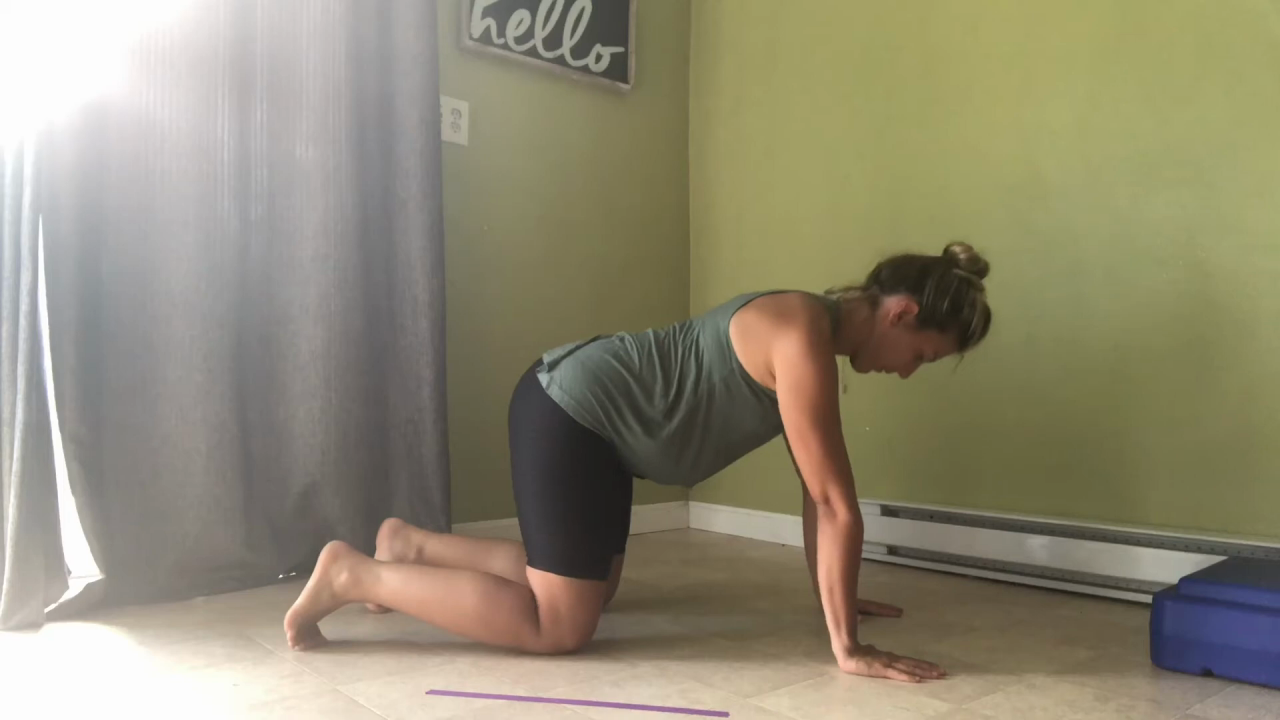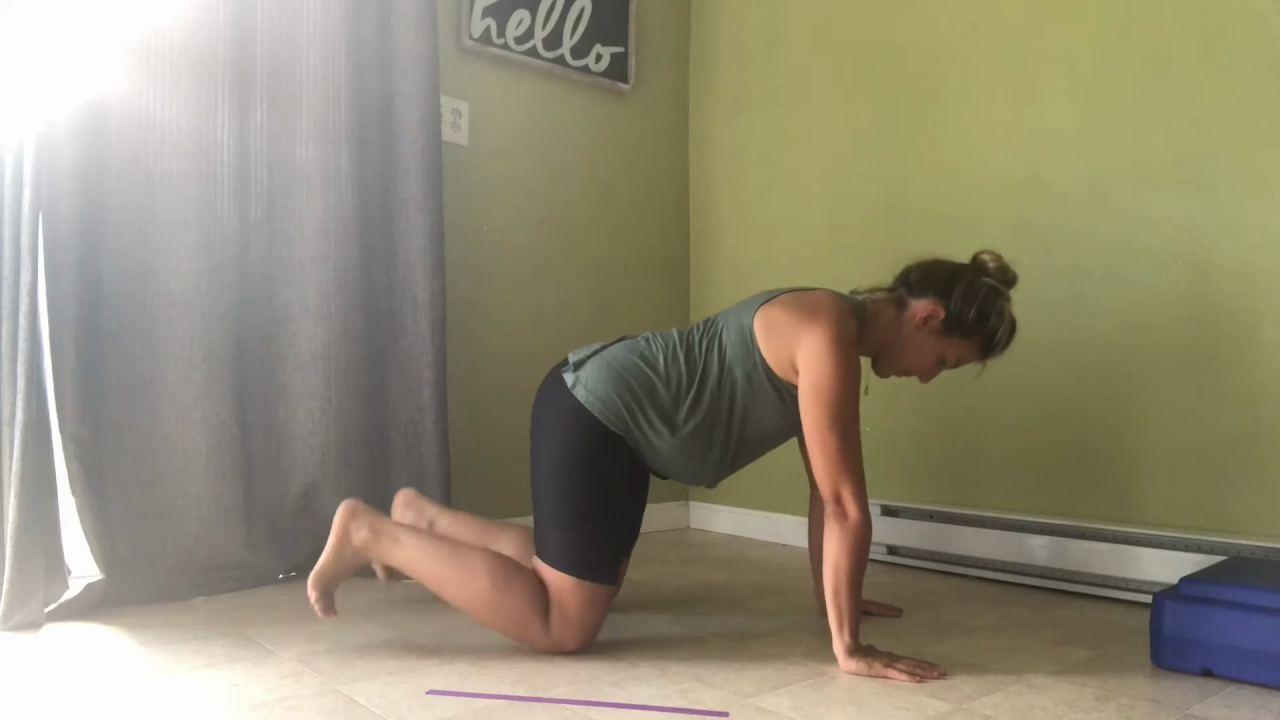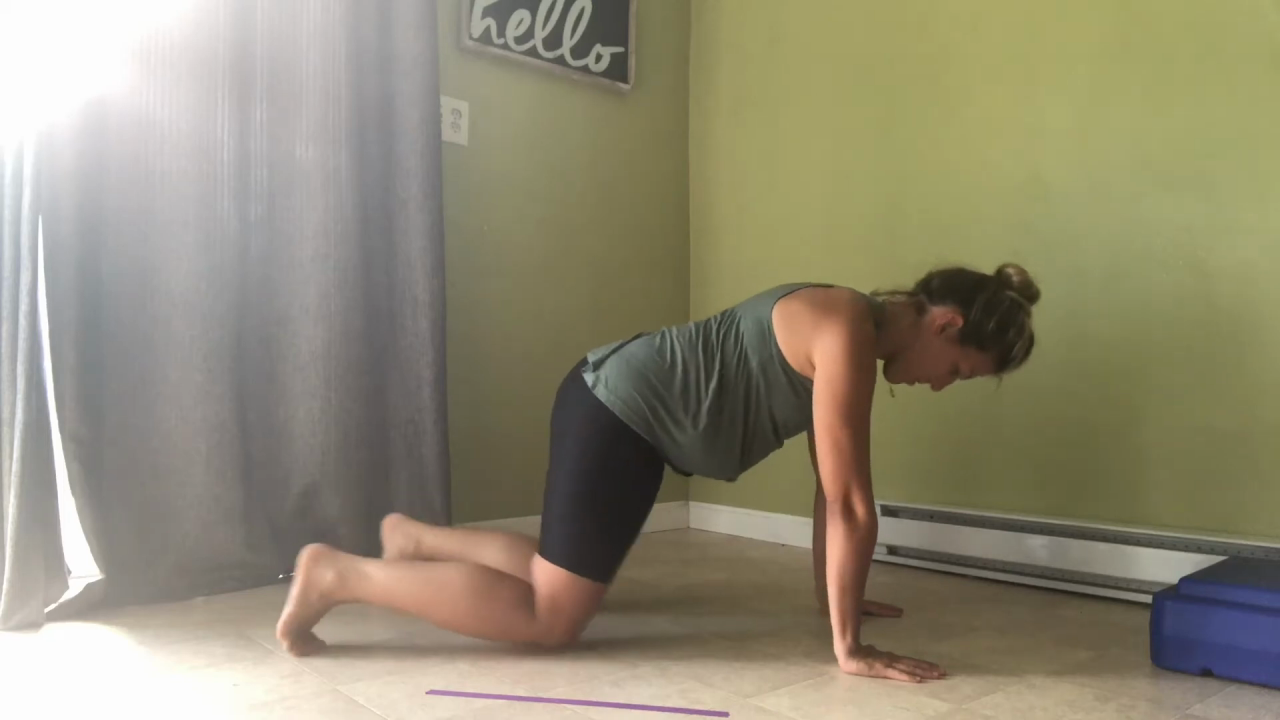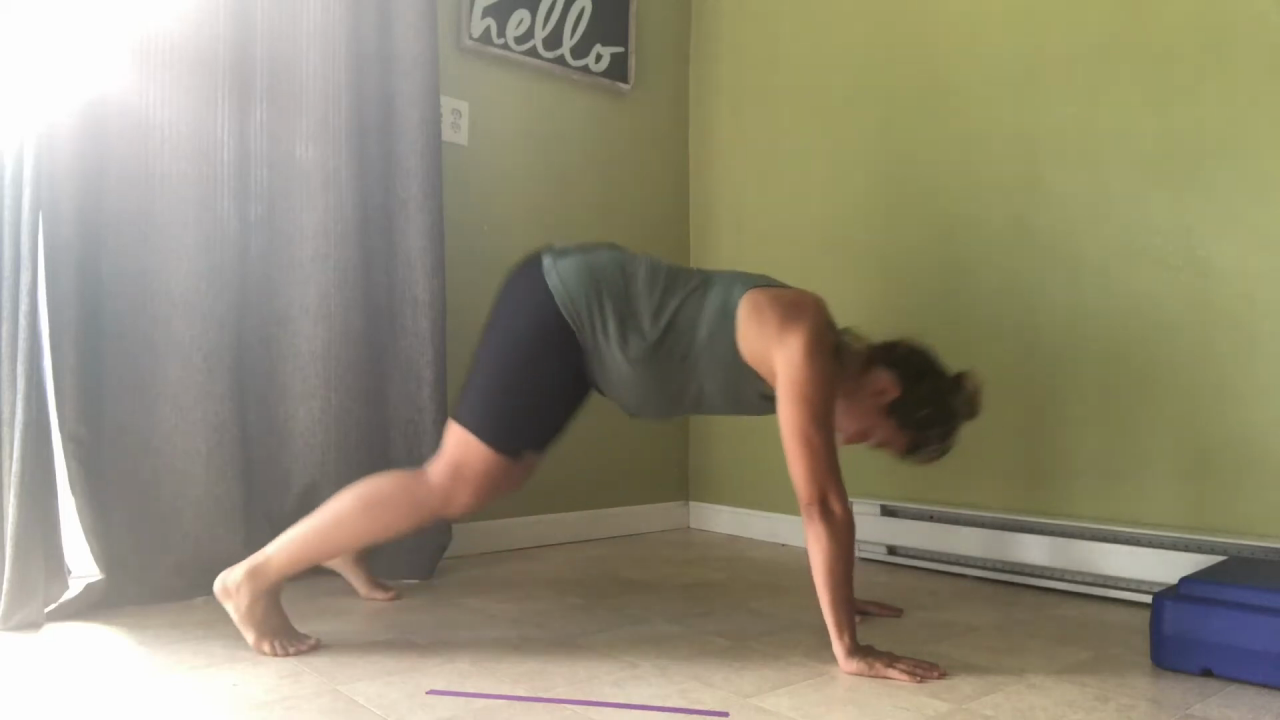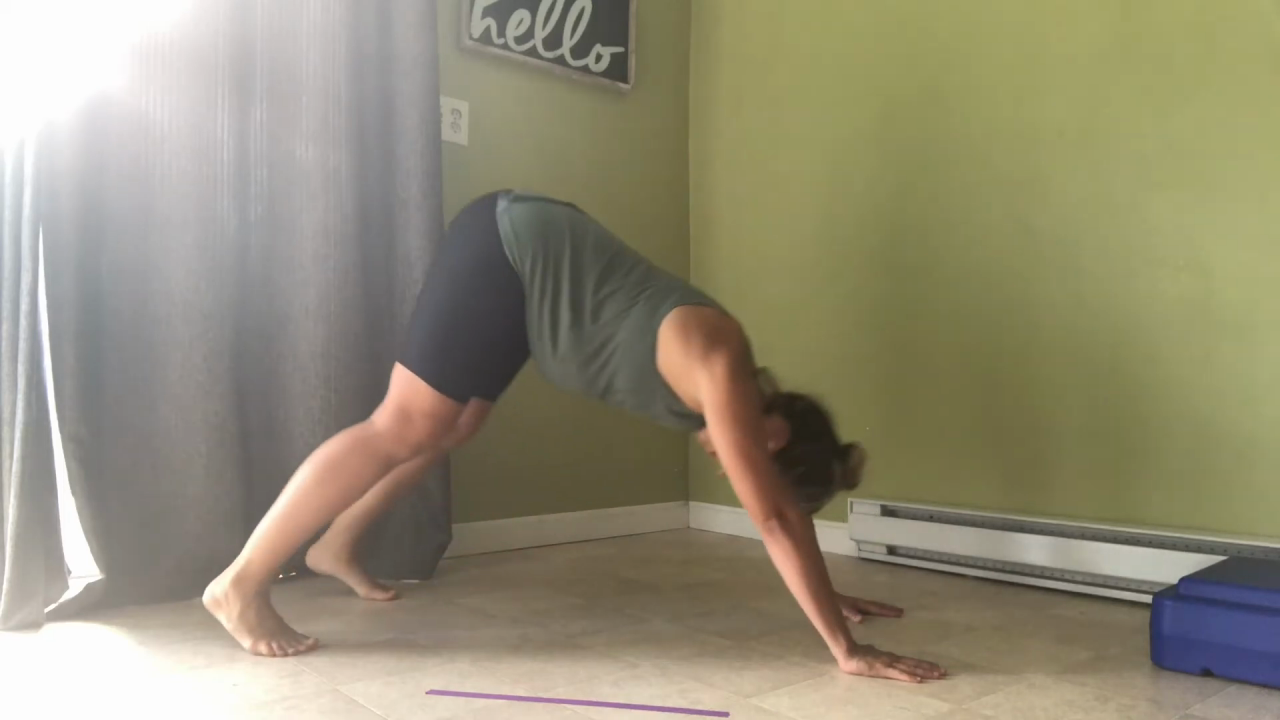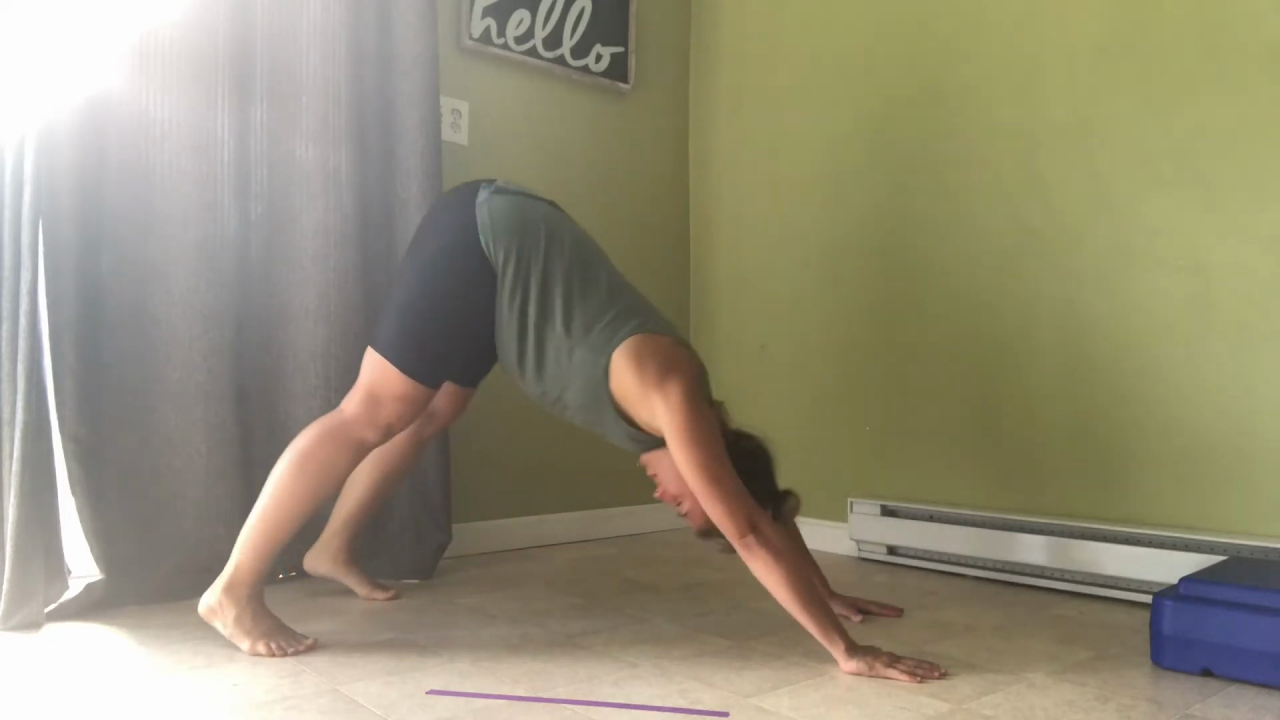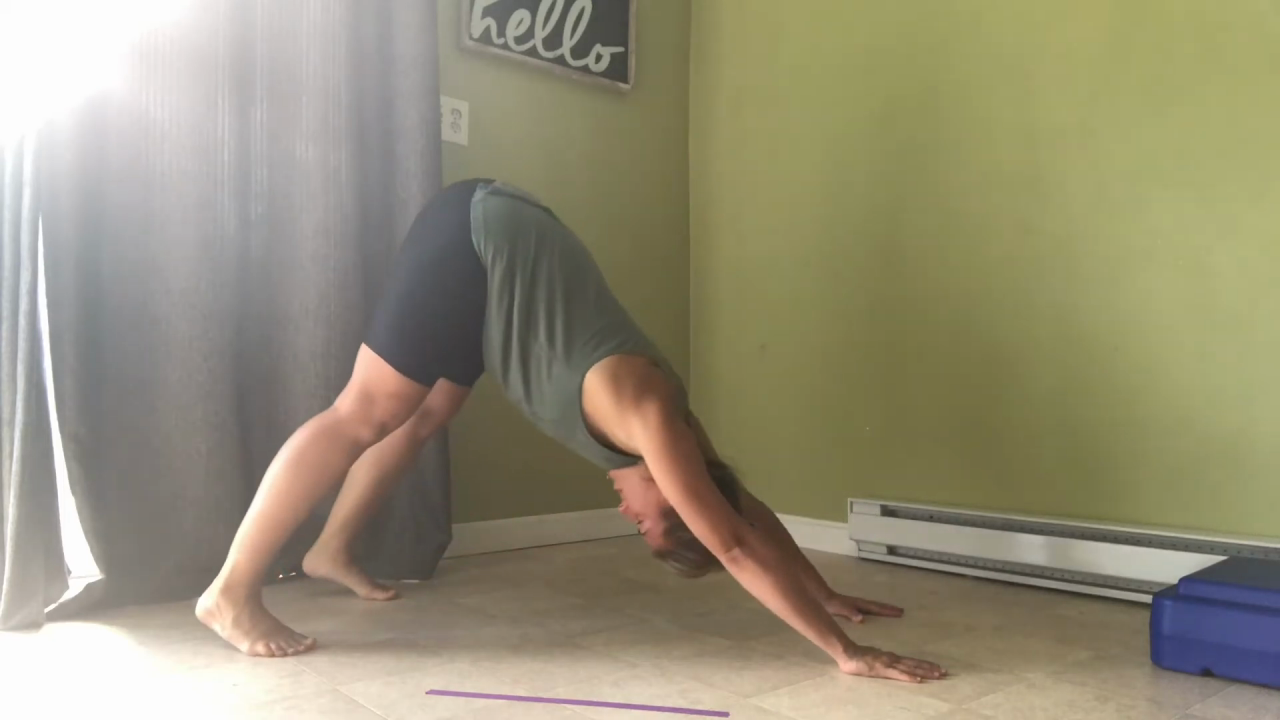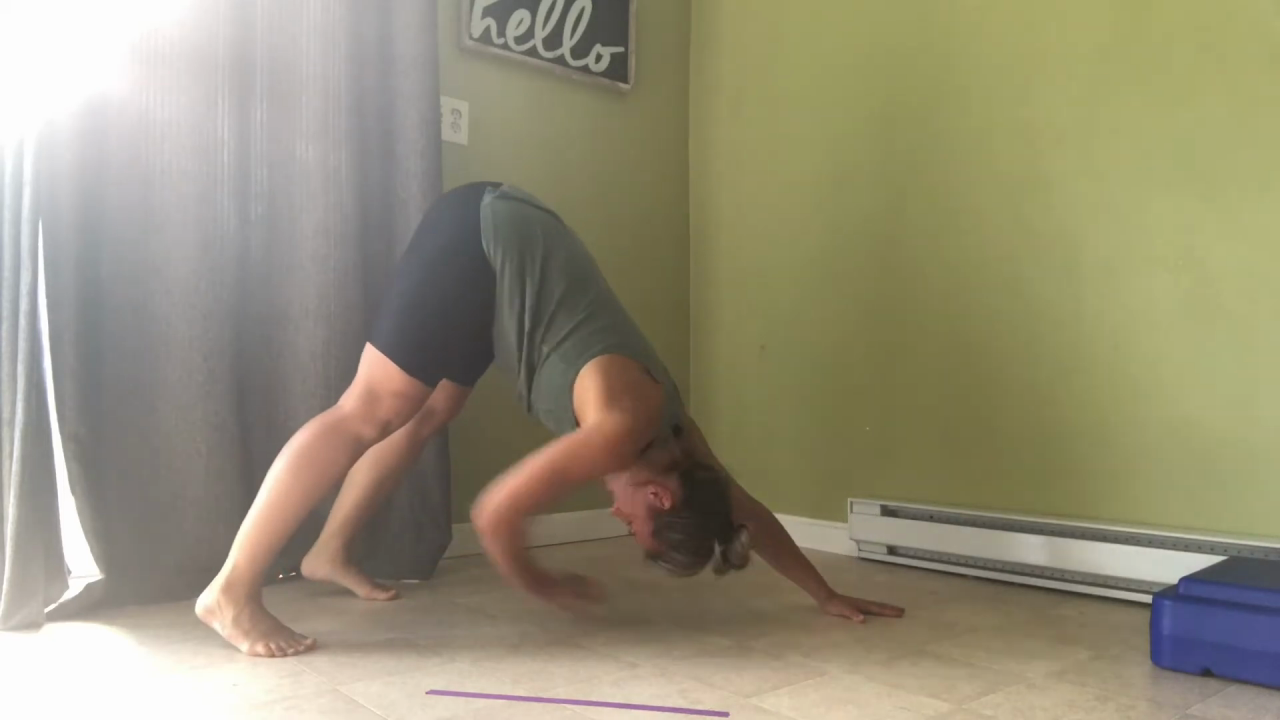
dt=0.4s
person 1, frame 1
left shoulder: (811, 331)
right shoulder: (804, 335)
left elbow: (817, 492)
right elbow: (836, 503)
left wrist: (836, 595)
right wrist: (847, 647)
left hip: (587, 416)
right hip: (569, 413)
left knee: (588, 581)
right knee: (558, 627)
left ankle: (411, 545)
right ankle: (351, 576)
person 1, frame 2
left shoulder: (833, 330)
right shoulder: (829, 333)
left elbow: (824, 492)
right elbow: (845, 504)
left wrist: (835, 596)
right wrist: (849, 646)
left hip: (606, 416)
right hip: (594, 413)
left knee: (583, 578)
right knee: (563, 626)
left ankle: (422, 517)
right ankle: (373, 533)
person 1, frame 3
left shoulder: (852, 330)
right shoulder: (849, 331)
left elbow: (831, 493)
right elbow: (849, 504)
left wrist: (836, 597)
right wrist: (849, 646)
left hip: (622, 411)
right hip: (618, 413)
left knee: (562, 574)
right knee: (548, 619)
left ankle: (415, 537)
right ankle: (337, 573)
person 1, frame 4
left shoulder: (811, 357)
right shoulder: (807, 342)
left elbow: (819, 502)
right elbow: (822, 505)
left wrist: (838, 597)
right wrist: (848, 648)
left hip: (579, 314)
right hip: (565, 304)
left knee: (494, 473)
right knee: (454, 483)
left ankle: (343, 542)
right ankle: (254, 578)
person 1, frame 5
left shoulder: (735, 389)
right shoulder: (719, 370)
left elbow: (779, 506)
right elbow: (773, 518)
left wrist: (830, 597)
right wrist: (846, 649)
left hip: (526, 254)
right hip: (506, 248)
left knee: (449, 428)
right knee: (402, 429)
left ankle: (336, 546)
right ankle: (240, 585)
person 1, frame 6
left shoulder: (682, 405)
right shoulder: (671, 397)
left elbow: (759, 514)
right elbow: (749, 532)
left wrist: (829, 598)
right wrist: (844, 649)
left hip: (500, 247)
right hip: (480, 239)
left knee: (429, 415)
right knee: (371, 416)
left ankle: (333, 550)
right ankle: (233, 591)
person 1, frame 7
left shoulder: (666, 422)
right shoulder: (647, 417)
left elbow: (748, 510)
right elbow: (735, 547)
left wrist: (829, 598)
right wrist: (843, 651)
left hip: (496, 244)
right hip: (474, 236)
left knee: (425, 414)
right knee: (364, 416)
left ankle: (332, 551)
right ankle: (231, 593)
person 1, frame 8
left shoulder: (670, 430)
right shoulder: (625, 424)
left elbow: (743, 508)
right elbow: (494, 514)
left wrist: (827, 596)
right wrist: (544, 588)
left hip: (501, 246)
right hip: (480, 237)
left knee: (424, 416)
right knee: (366, 415)
left ankle: (330, 552)
right ankle: (231, 592)
